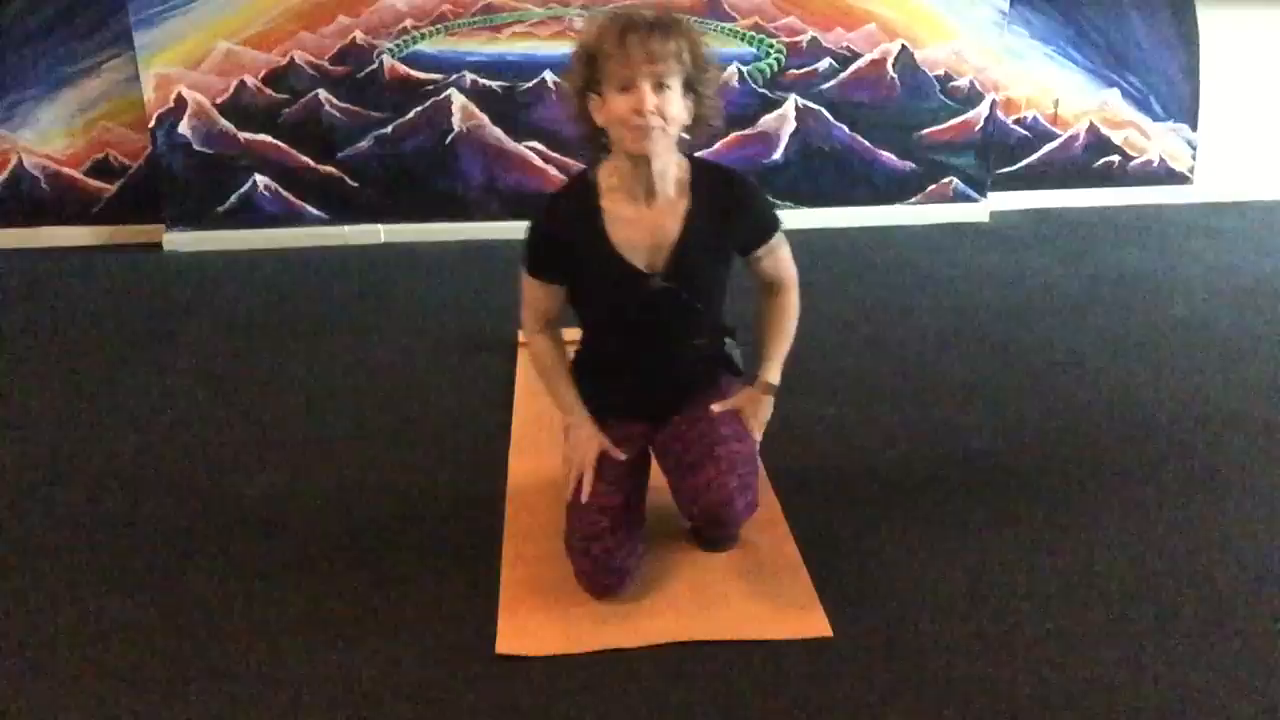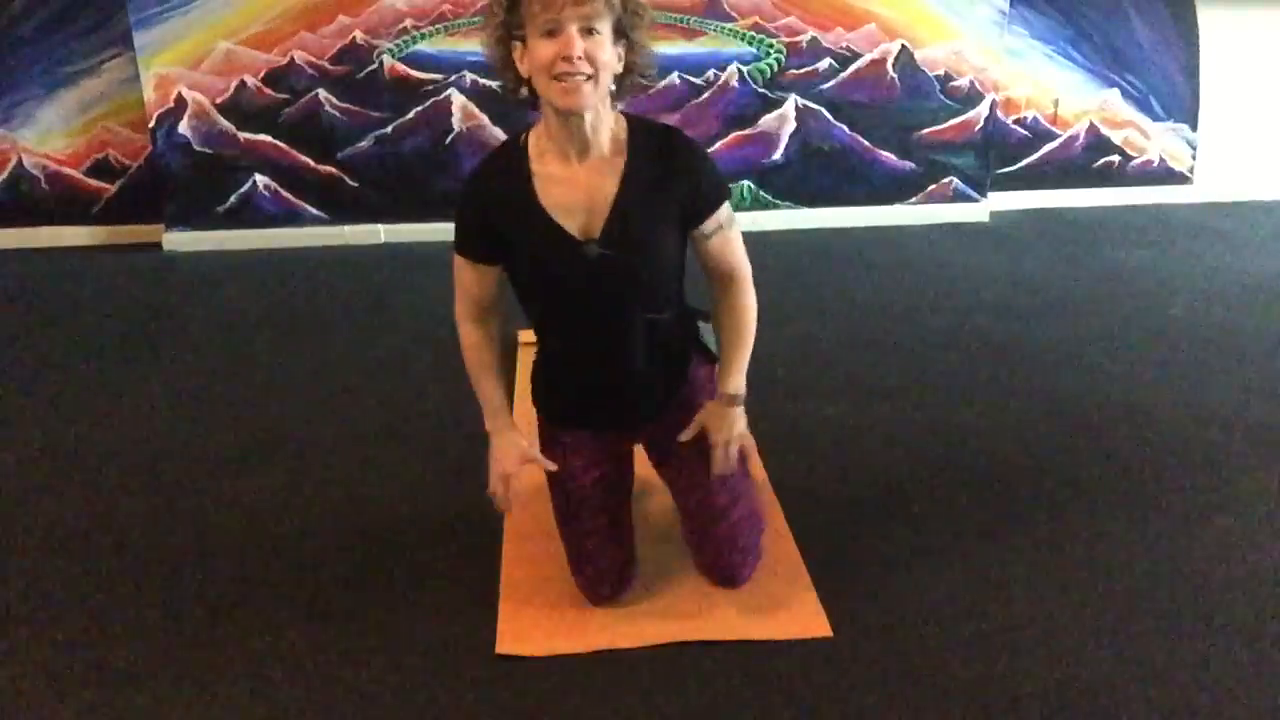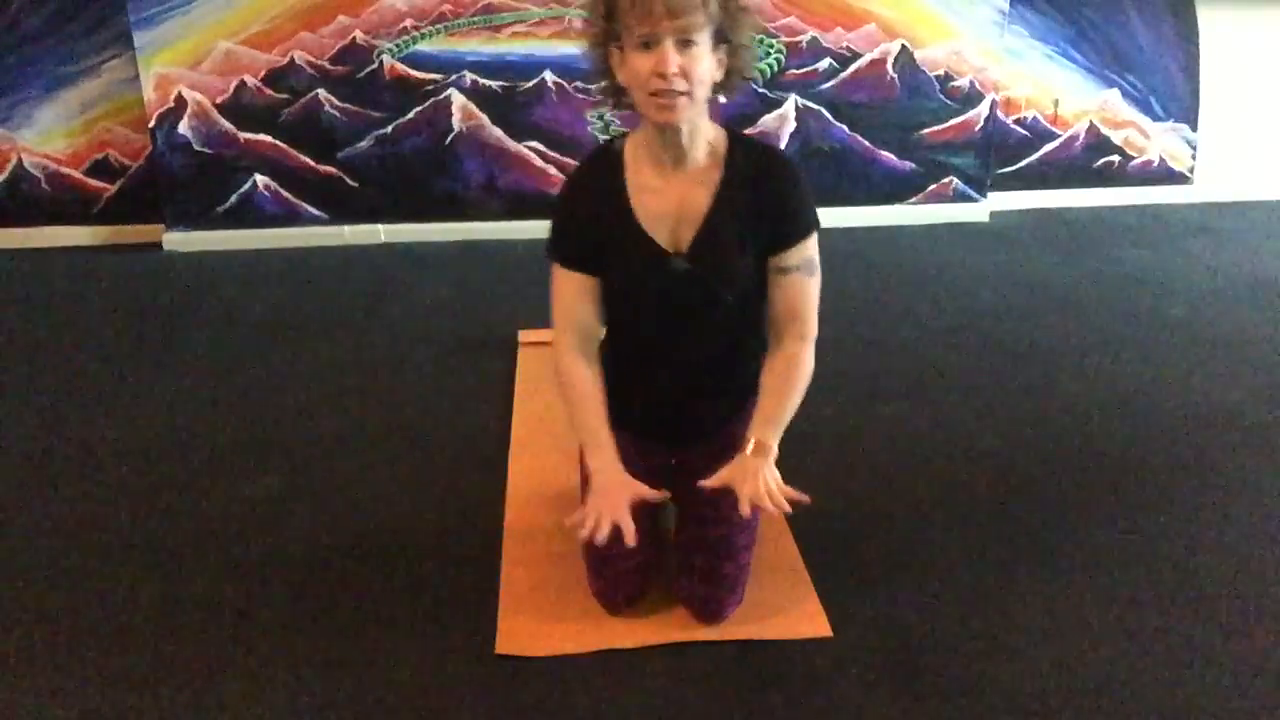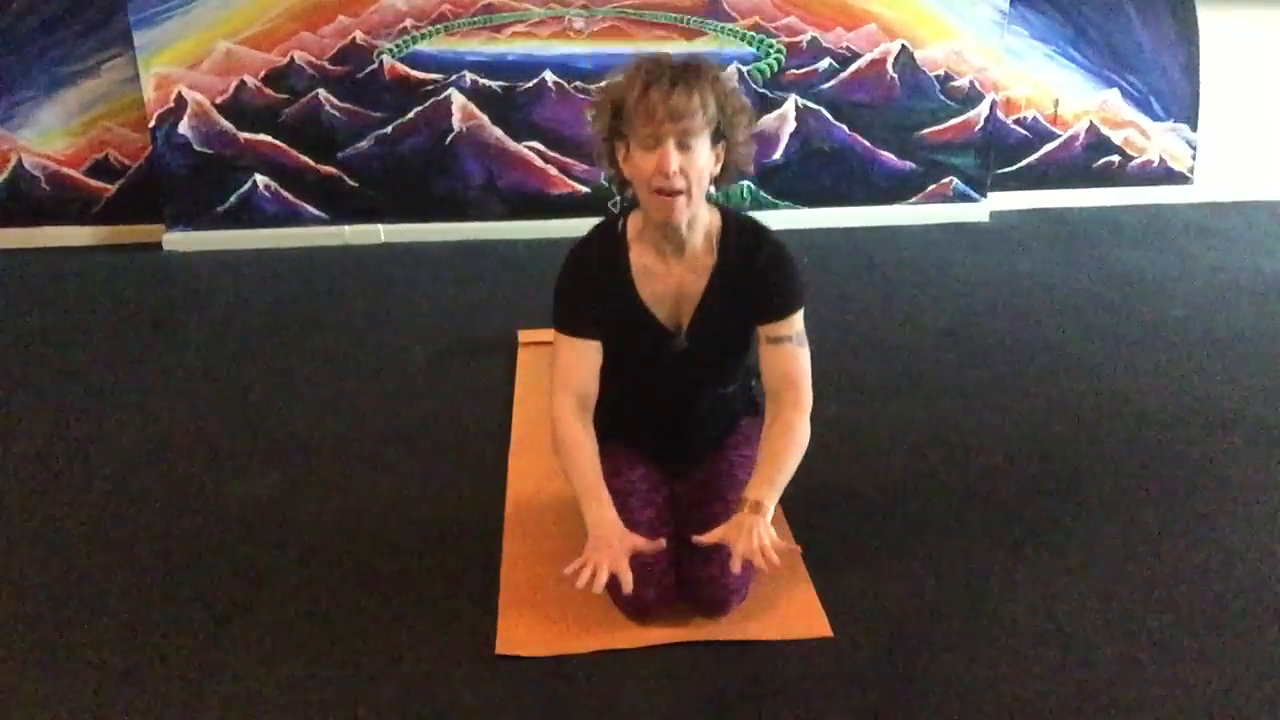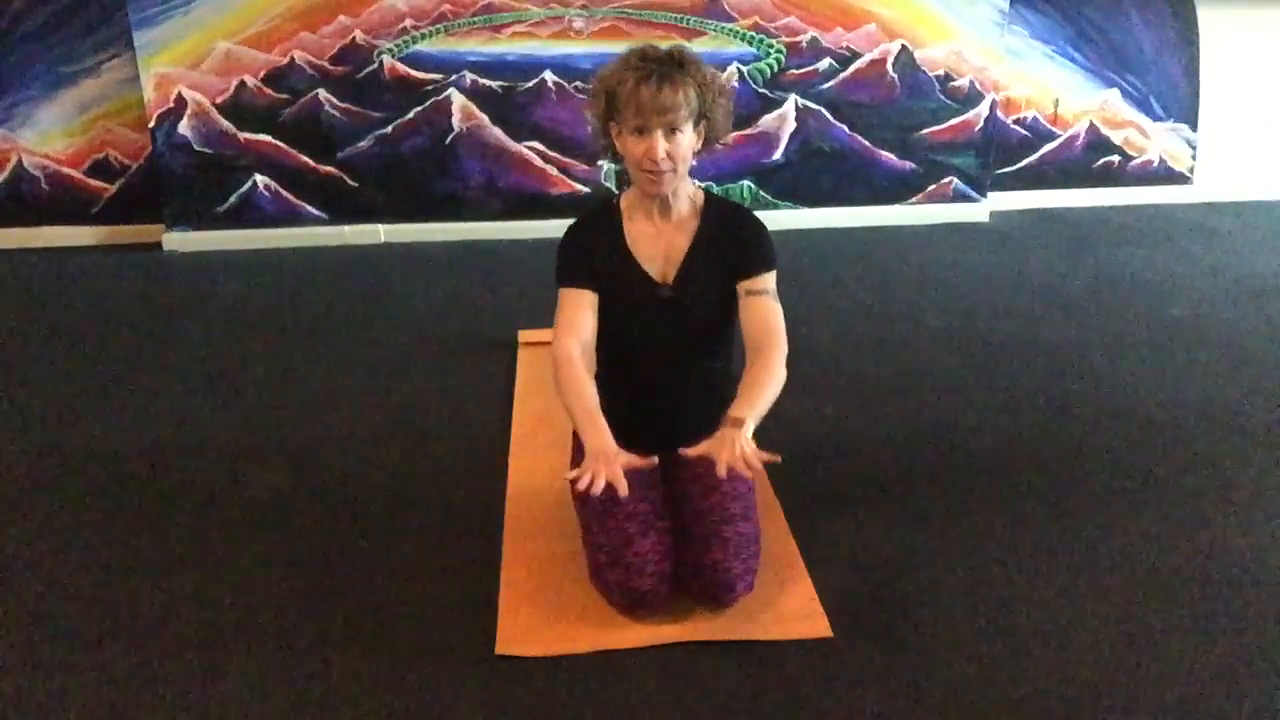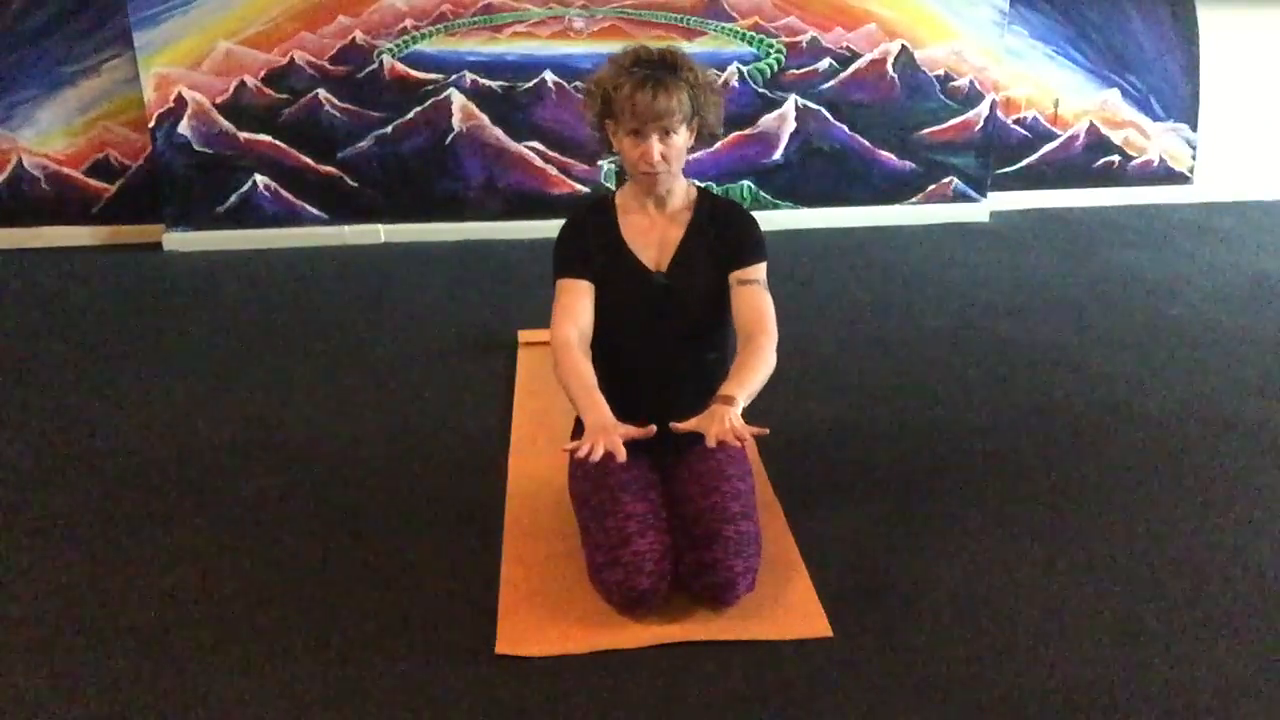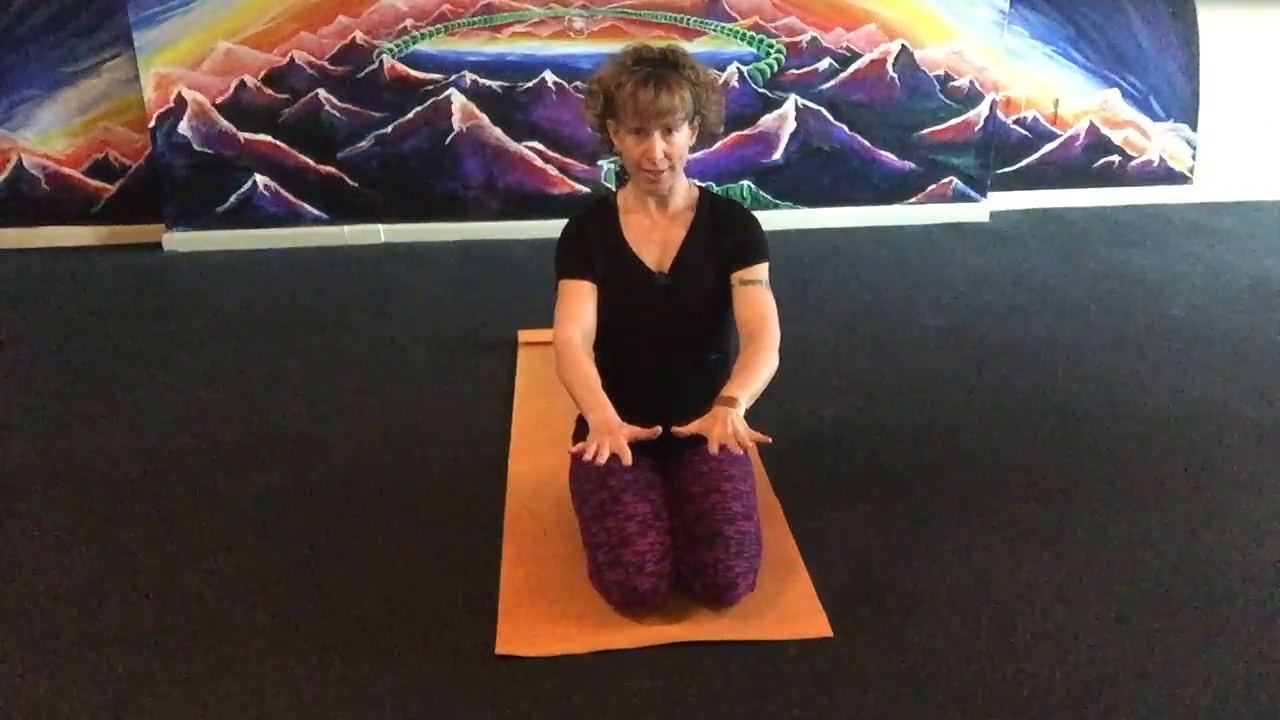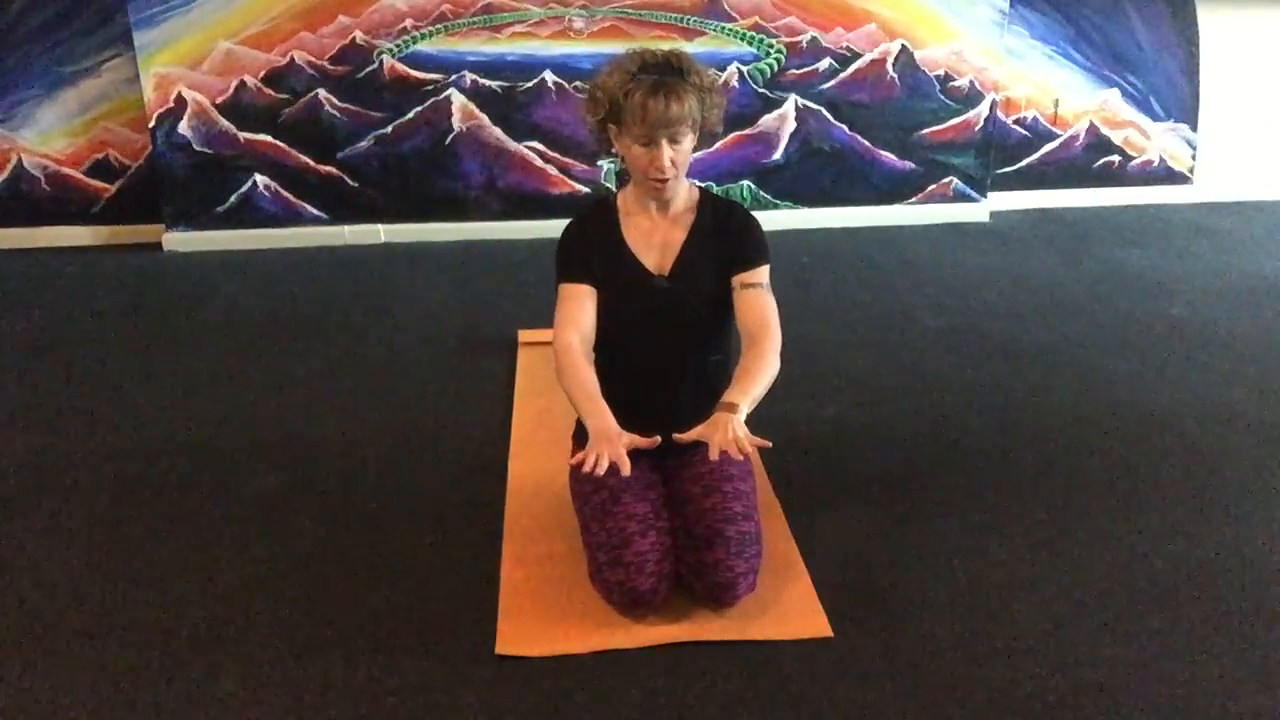
dt=0.5s
person 1, frame 1
left shoulder: (731, 198)
right shoulder: (564, 216)
left elbow: (782, 286)
right elbow: (539, 329)
left wrist: (766, 384)
right wrist: (576, 422)
left hip: (701, 387)
right hip: (607, 401)
left knee: (722, 512)
right knee: (604, 574)
right ankle: (630, 470)
person 1, frame 2
left shoulder: (673, 160)
right shoulder: (493, 186)
left elbow: (733, 279)
right elbow: (475, 317)
left wrist: (730, 395)
right wrist: (500, 426)
left hip: (677, 384)
right hip: (572, 408)
left knee: (733, 566)
right knee: (605, 584)
left ankle: (695, 478)
right ankle: (614, 481)
person 1, frame 3
left shoulder: (771, 180)
right shoulder: (588, 190)
left elbow: (795, 334)
right elbow: (575, 345)
left wrist: (760, 449)
right wrist: (604, 467)
left hip: (729, 419)
right hip: (626, 421)
left knee: (712, 603)
right knee: (618, 588)
left ankle: (692, 515)
right ankle: (645, 493)
person 1, frame 4
left shoulder: (762, 259)
right shoulder: (591, 264)
left elbow: (791, 404)
right elbow: (571, 407)
left wrist: (756, 509)
right wrist: (602, 522)
left hip: (722, 434)
right hip: (627, 438)
left knee: (717, 591)
right knee: (641, 595)
left ankle: (692, 502)
right ankle: (650, 502)
person 1, frame 5
left shoulder: (738, 231)
right shoulder: (589, 236)
left elbow: (770, 351)
right elbow: (571, 351)
left wrist: (737, 426)
right wrist: (598, 440)
left hip: (707, 435)
right hip: (620, 436)
left knee: (724, 582)
right knee: (637, 589)
left ankle: (679, 500)
right ankle: (643, 495)
person 1, frame 6
left shoulder: (730, 225)
right shoulder: (586, 230)
left elbow: (761, 338)
right elbow: (569, 339)
left wrist: (727, 405)
right wrist: (597, 417)
left hip: (702, 432)
right hip: (618, 431)
left knee: (725, 581)
right knee: (636, 587)
left ankle: (678, 494)
person 1, frame 7
left shoulder: (732, 225)
right shoulder: (588, 230)
left elbow: (763, 338)
right elbow: (572, 340)
left wrist: (729, 406)
right wrist: (603, 419)
left hip: (703, 433)
right hip: (617, 434)
left knee: (725, 582)
right knee: (636, 588)
left ankle: (676, 496)
right ankle: (645, 496)
person 1, frame 8
left shoulder: (733, 226)
right shoulder: (588, 232)
left elbow: (765, 342)
right elbow: (571, 344)
left wrist: (731, 412)
right wrist: (602, 427)
left hip: (704, 431)
right hip: (617, 433)
left knee: (726, 583)
right knee: (636, 588)
left ankle: (677, 498)
right ankle: (645, 498)
